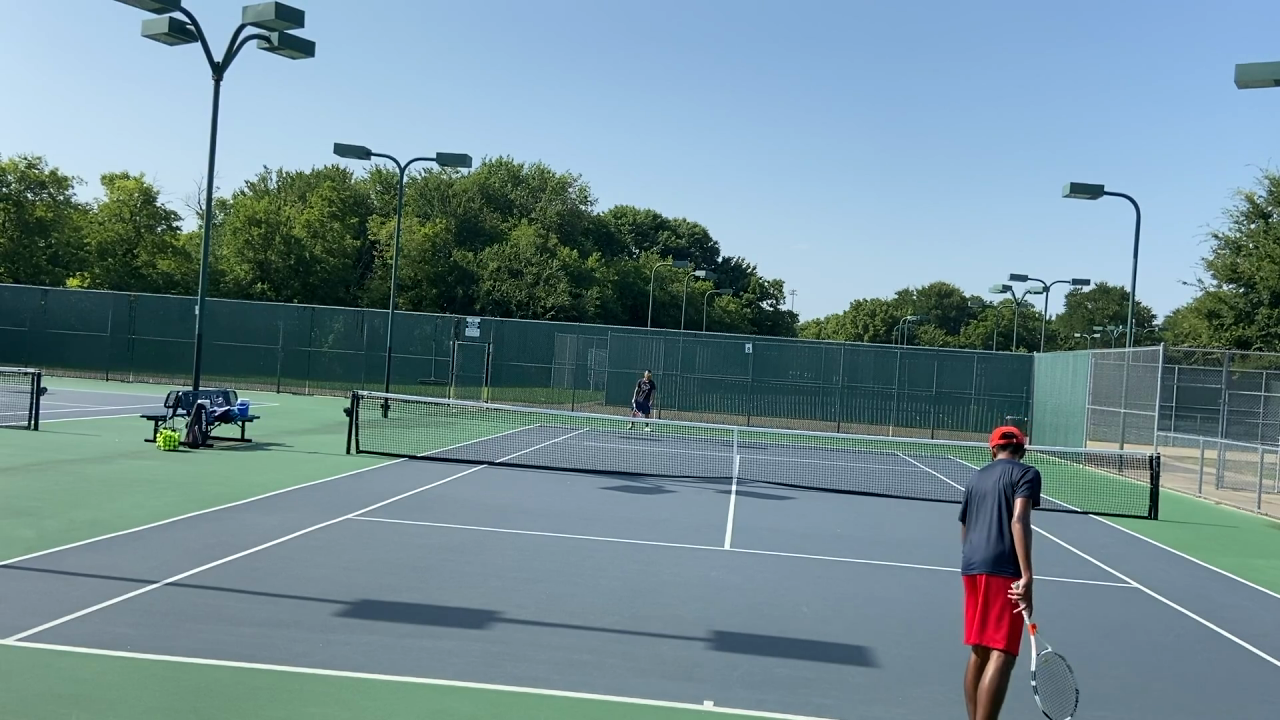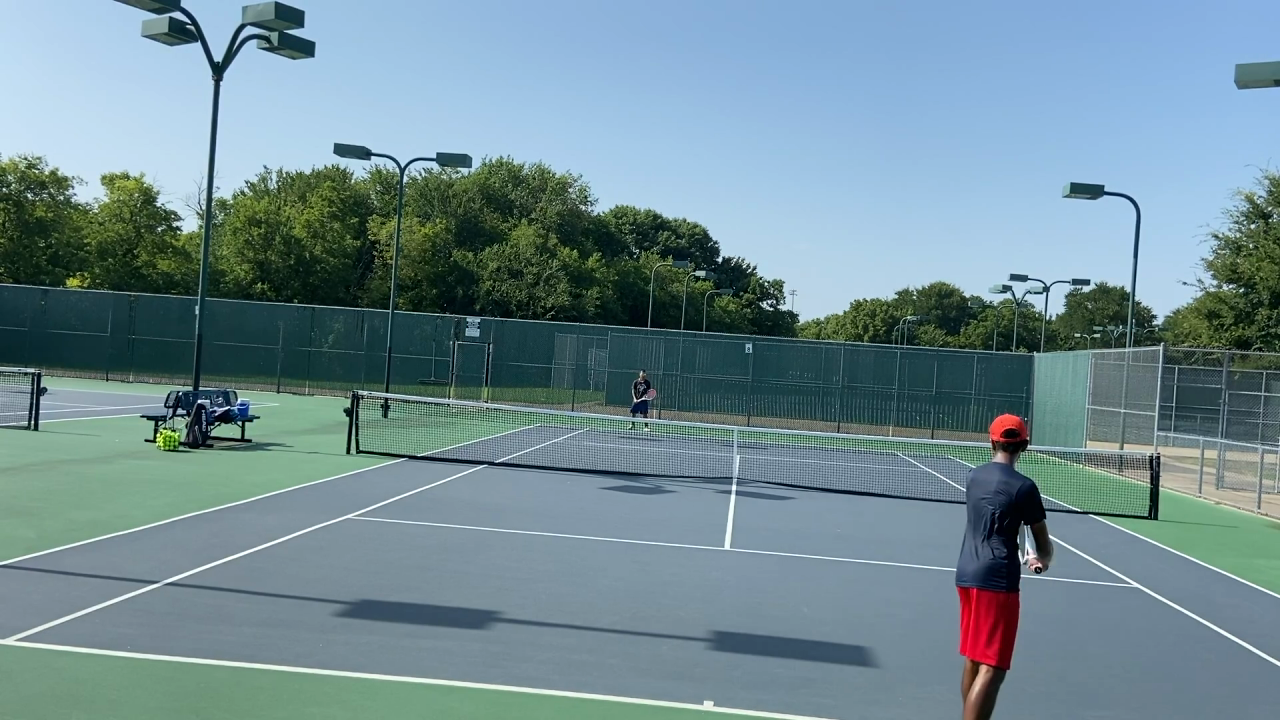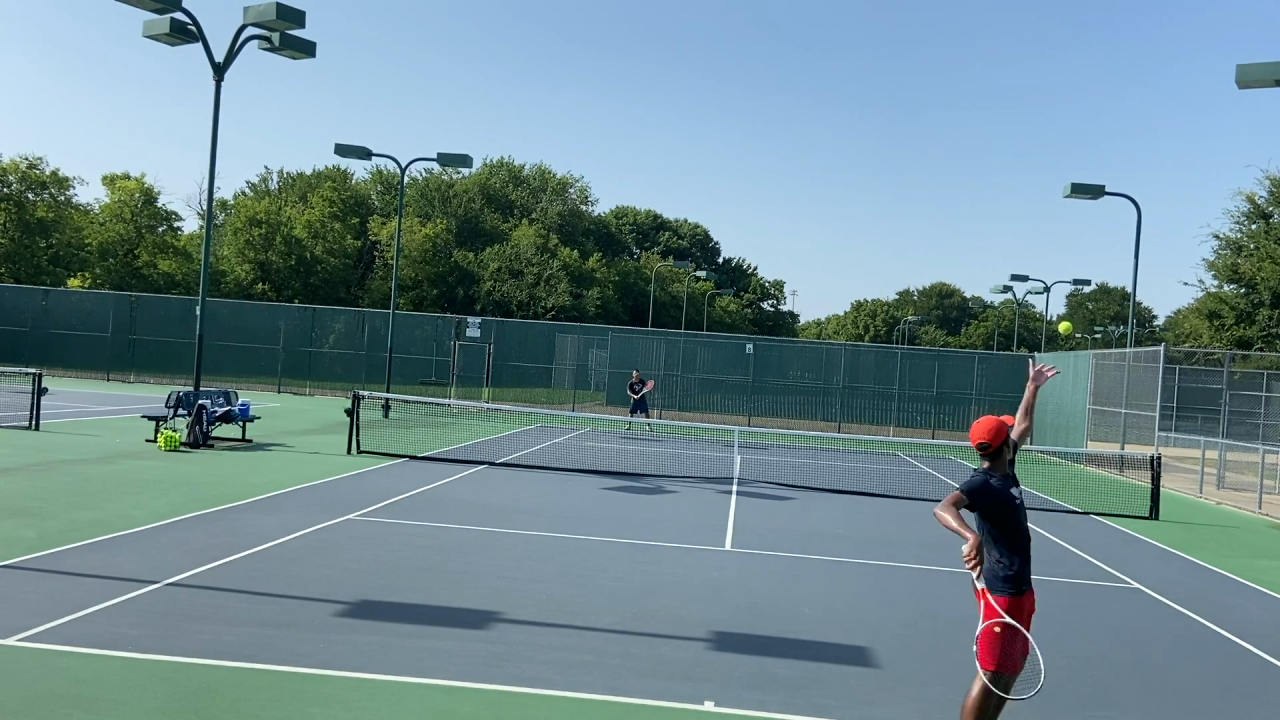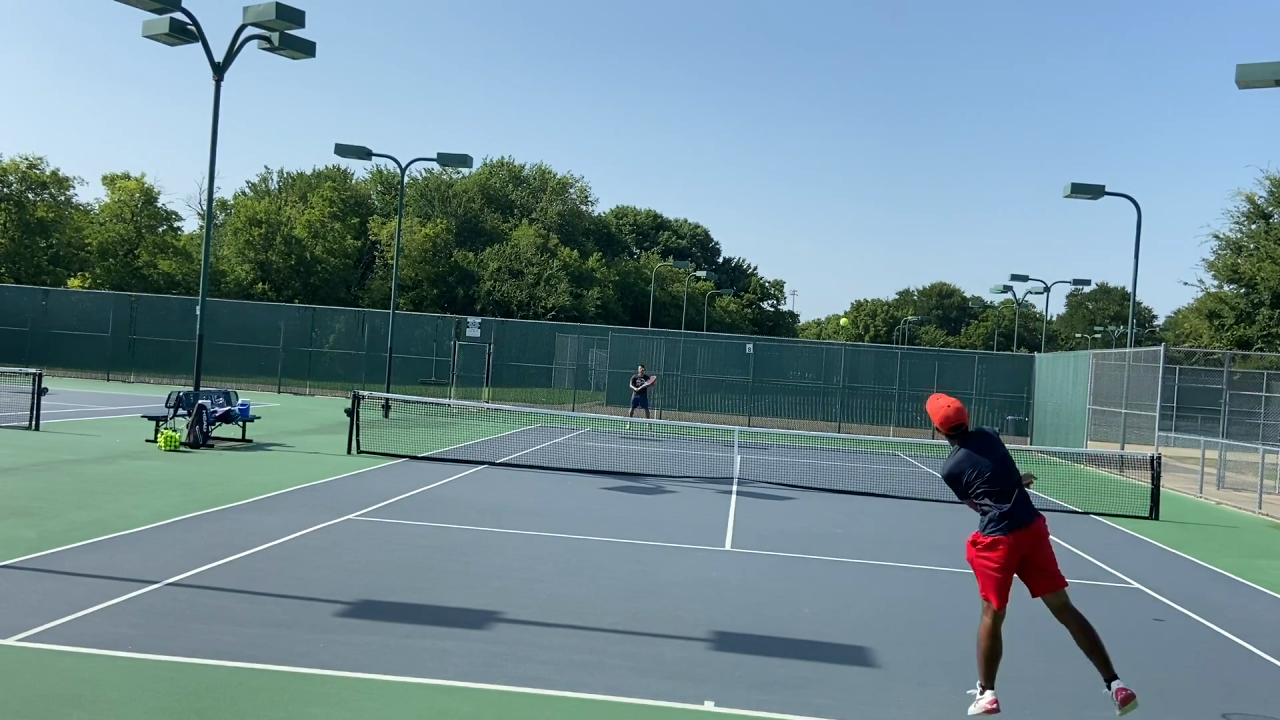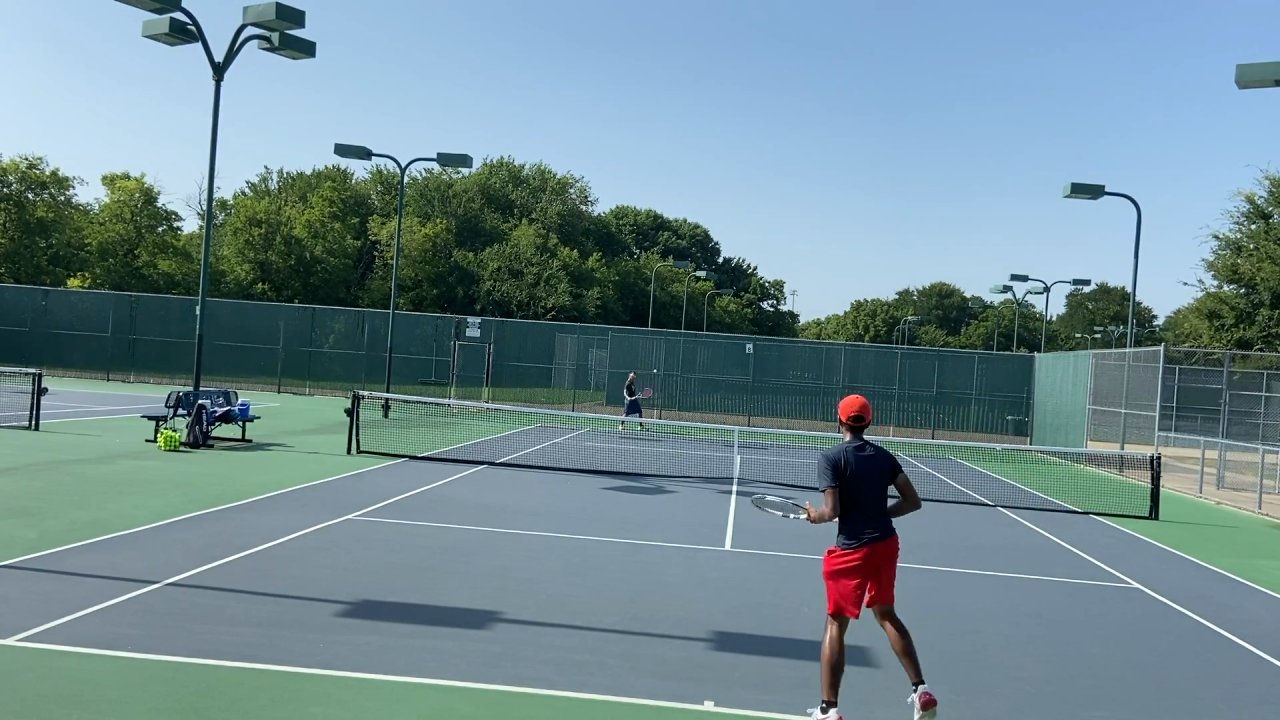
dt=1s
person 1, frame 1
left shoulder: (976, 478)
right shoulder: (1026, 473)
right elbow: (1019, 521)
right wrist: (1026, 575)
left hip: (972, 567)
right hip: (1002, 570)
left knee: (979, 652)
right knee: (1001, 655)
person 1, frame 2
left shoulder: (974, 476)
right shoulder: (1023, 486)
right elbow: (1043, 545)
right wrist: (1043, 560)
left hip: (967, 575)
right hip: (997, 580)
left knee: (974, 660)
right knee: (991, 669)
person 1, frame 3
left shoulder: (1001, 467)
right shoulder: (981, 484)
left elbow: (1023, 425)
right elbow: (942, 509)
left wrist: (1033, 386)
right wrist: (967, 535)
left hip: (1016, 586)
right hip: (1002, 588)
left knee: (1012, 664)
right knee: (992, 673)
person 1, frame 4
left shoulder: (950, 469)
right shoulder: (988, 436)
left elbow: (980, 504)
left hip: (996, 540)
right hip: (1030, 529)
left knee: (992, 616)
right knee: (1064, 609)
left ankle: (987, 694)
right ankle: (1115, 684)
person 1, frame 5
left shoulder: (831, 457)
right shoulder: (884, 456)
left elbow: (830, 512)
right elbow: (914, 501)
left wrist: (815, 517)
left hip: (852, 550)
right hip: (885, 544)
left knee: (835, 626)
right knee: (886, 616)
right ankle: (921, 689)
